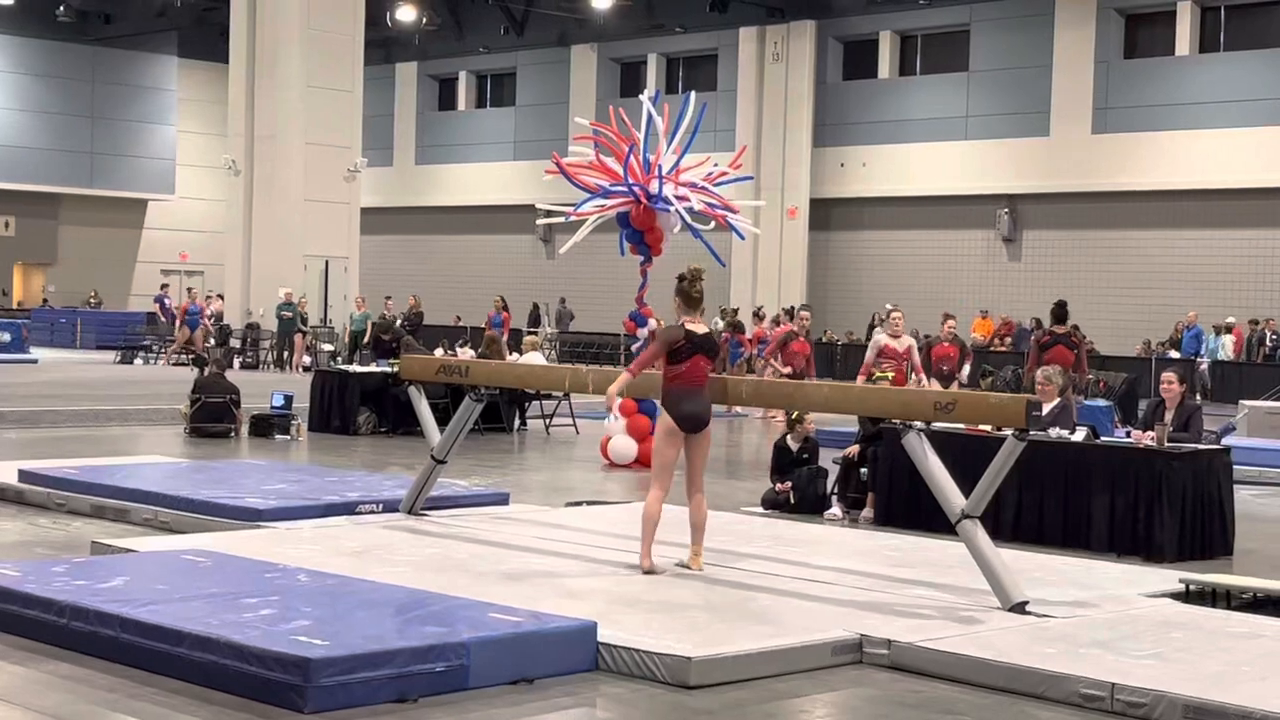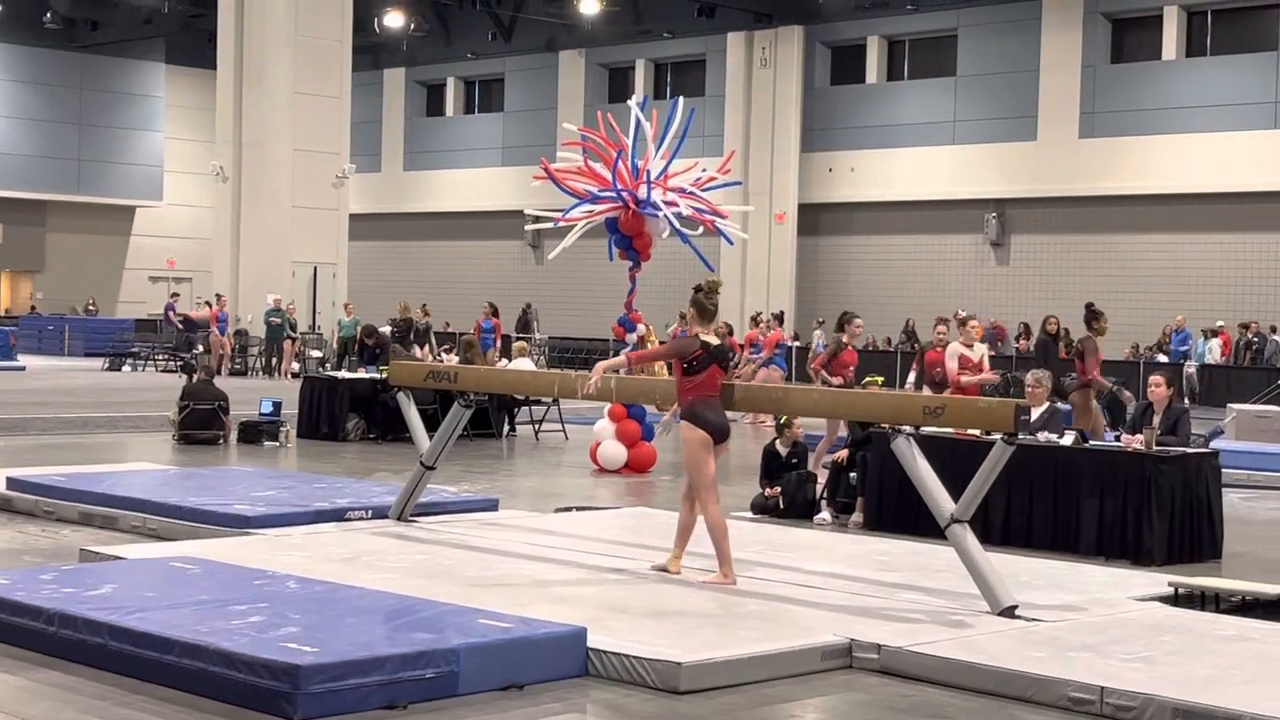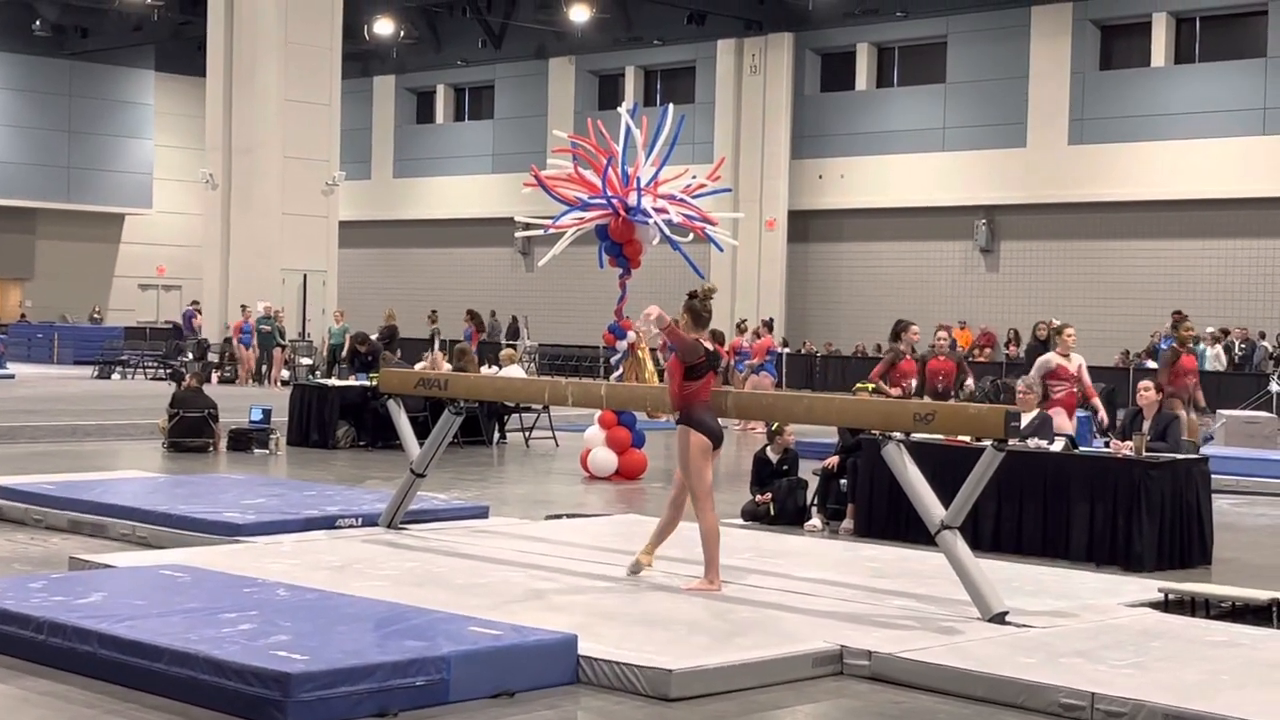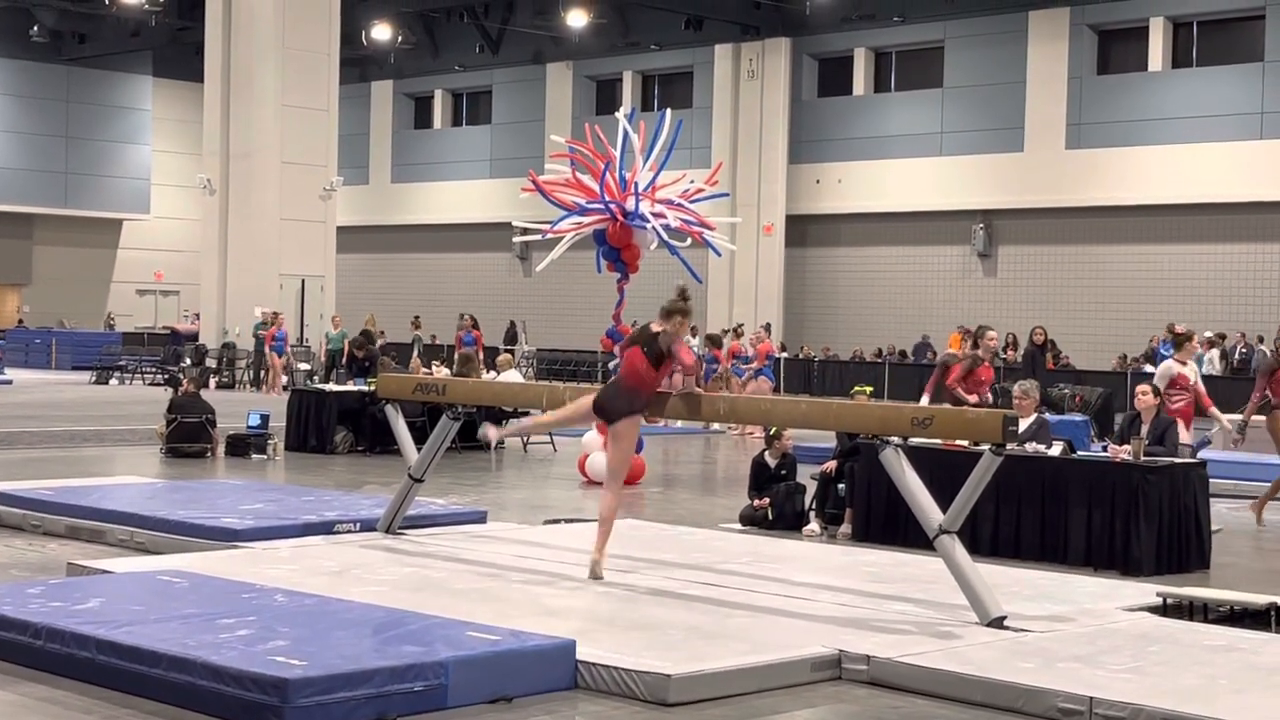
dt=1s
person 1, frame 1
left shoulder: (673, 332)
right shoulder: (712, 338)
left elbow: (643, 361)
left wrist: (615, 388)
left hip: (675, 408)
right hip: (702, 409)
left knee: (658, 487)
right knee: (696, 489)
left ankle: (646, 555)
right ankle: (696, 555)
person 1, frame 2
left shoulder: (689, 344)
right shoulder: (722, 349)
left elbow: (648, 354)
left wrist: (606, 364)
right wrist: (673, 413)
left hip: (697, 422)
right hip: (719, 422)
left knee: (708, 500)
right knee: (690, 494)
left ankle: (726, 571)
right ankle: (674, 558)
person 1, frame 3
left shoulder: (691, 347)
right shoulder: (709, 350)
left elbow: (673, 331)
left wrist: (658, 316)
right wrist: (661, 323)
left hip: (694, 427)
right hip: (707, 426)
left knee: (703, 506)
right knee: (677, 497)
left ankle: (712, 578)
right ankle: (648, 551)
person 1, frame 4
left shoulder: (641, 333)
right shoulder: (671, 341)
right elbow: (690, 364)
right wrist: (690, 386)
left hip: (605, 398)
right hip: (627, 413)
left knee: (552, 418)
right knee: (613, 487)
left ankle: (498, 432)
right ankle: (598, 554)
